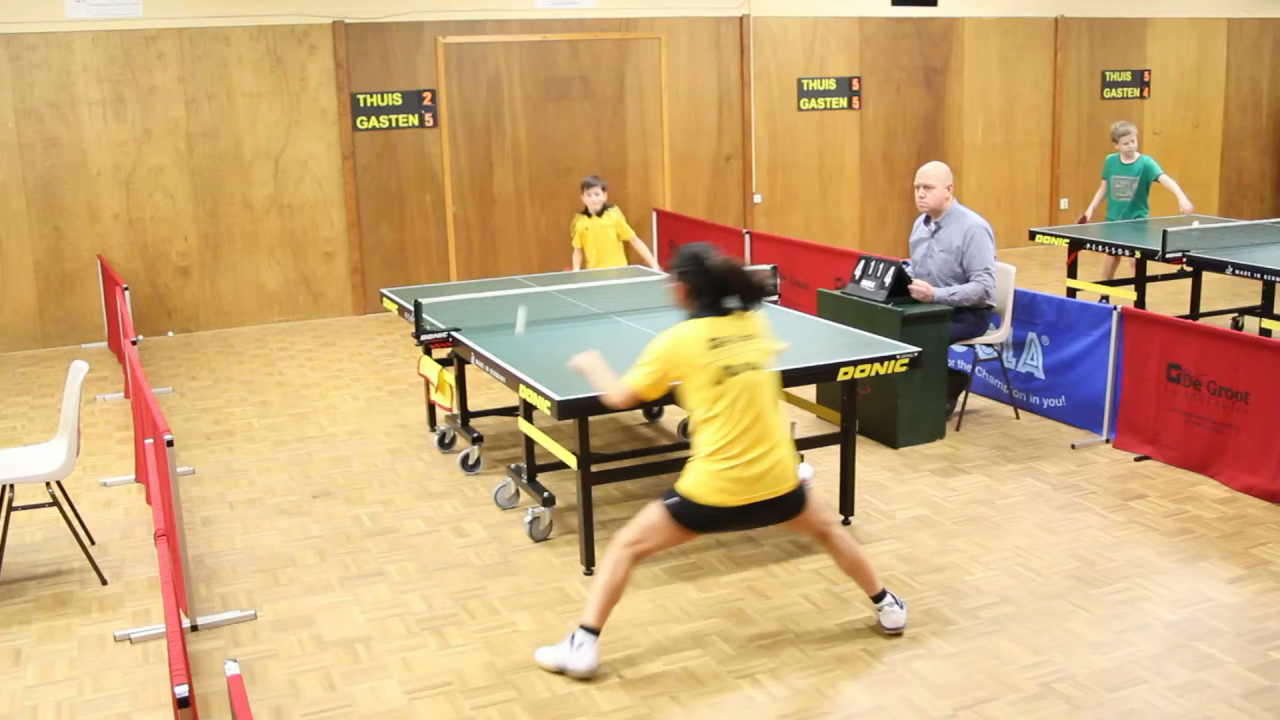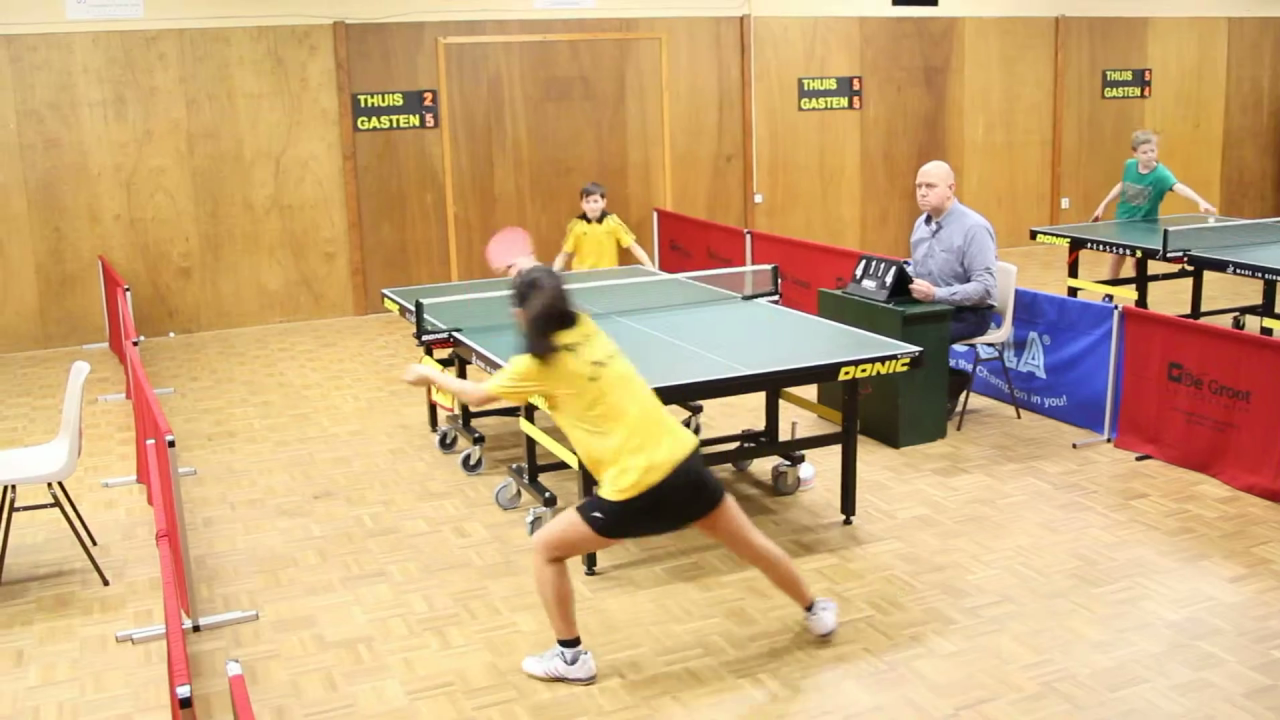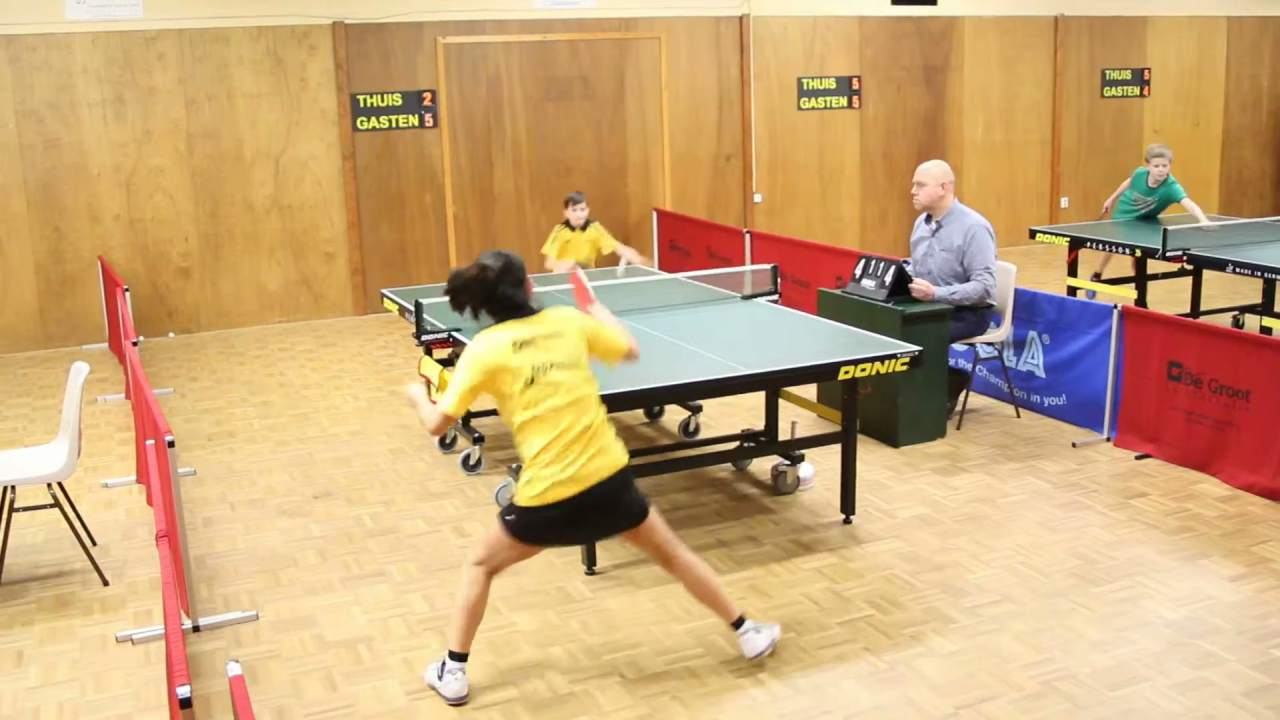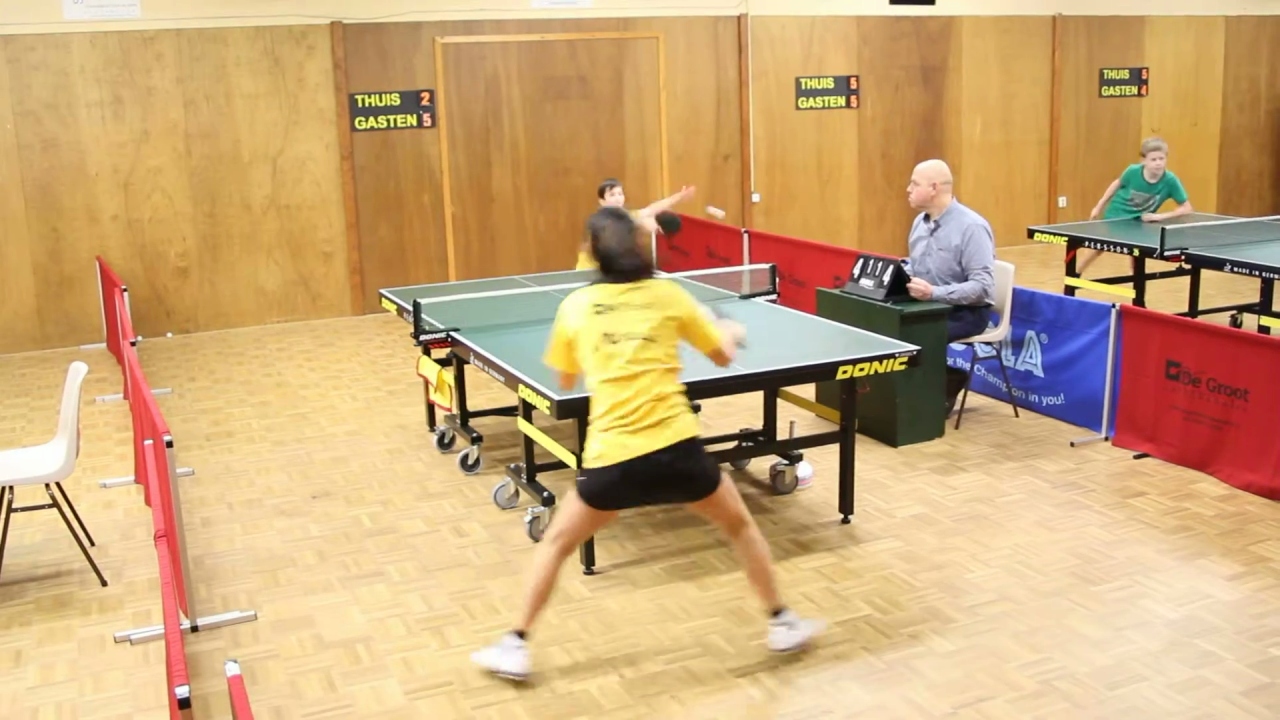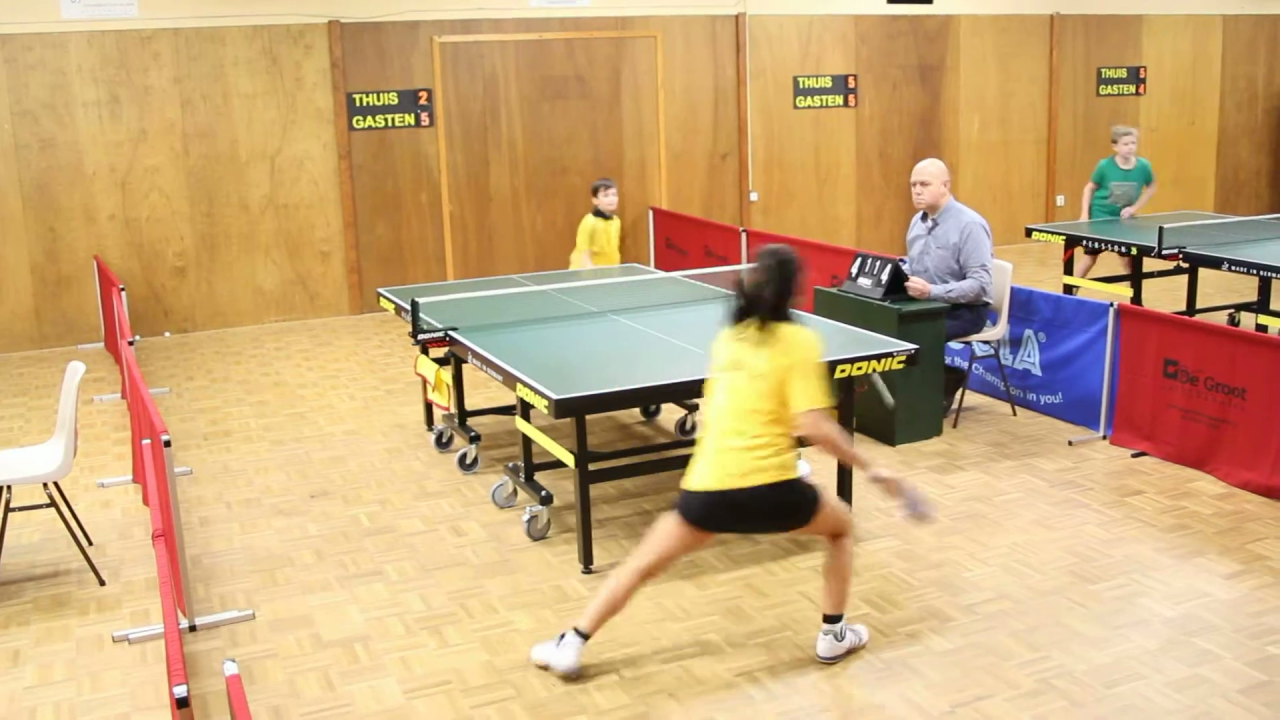
dt=0.3s
person 1, frame 1
left shoulder: (674, 342)
right shoulder: (756, 324)
left elbow: (620, 397)
left wrist: (593, 364)
left hip: (714, 491)
right hip: (776, 481)
left knee: (628, 546)
right knee: (827, 530)
left ankle: (582, 646)
right ankle: (887, 605)
person 1, frame 2
left shoulder: (537, 363)
right shoulder: (584, 326)
left elbow: (475, 395)
right elbow: (555, 329)
left wrist: (430, 375)
right wrist: (539, 274)
left hip: (633, 487)
right hip: (683, 462)
left knee: (546, 550)
right knee: (748, 541)
left ankle: (572, 656)
right ankle: (815, 611)
person 1, frame 3
left shoulder: (485, 349)
right shoulder: (570, 321)
left elbow: (438, 423)
right elbow: (629, 348)
left wrist: (417, 393)
right wrist: (605, 315)
left hip: (546, 495)
right hip: (608, 478)
left knee: (480, 565)
right knee: (671, 551)
left ankle: (453, 671)
right ankle: (745, 631)
person 1, frame 4
left shoulder: (575, 306)
right shoulder: (669, 295)
left elbow: (567, 379)
right elbow: (723, 355)
right wrist: (733, 333)
left hip: (613, 458)
right hip: (674, 447)
left knee: (556, 542)
right knee: (740, 525)
left ankle: (513, 647)
right ankle: (783, 623)
person 1, frame 5
left shoulder: (730, 335)
right shoulder: (800, 343)
right elbow: (812, 426)
right wrist: (870, 467)
left hip: (707, 484)
right hip: (768, 486)
left knee: (642, 564)
right knee: (839, 529)
left ankle: (570, 643)
right ankle: (833, 633)
person 2, frame 1
left shoulder: (973, 228)
right shoulder: (920, 223)
left elbow: (983, 288)
left wrist: (935, 294)
left hip: (968, 313)
left ankle: (948, 384)
person 2, frame 2
left shoulder: (974, 228)
right shoulder: (921, 223)
left elbow: (984, 287)
left wrist: (936, 294)
left hip: (968, 313)
left ankle: (950, 383)
person 2, frame 3
left shoulder: (974, 227)
right shoulder: (921, 222)
left elbow: (984, 287)
left wrist: (936, 294)
left hip: (968, 312)
left ankle: (951, 381)
person 2, frame 4
left shoulder: (972, 227)
right shoulder: (920, 222)
left elbow: (982, 287)
left wrist: (933, 293)
left hip: (966, 312)
left ankle: (948, 381)
person 2, frame 5
left shoulder: (970, 225)
right shoulder: (917, 221)
left elbow: (980, 284)
left wrist: (932, 292)
left hip: (965, 310)
left ankle: (946, 379)
